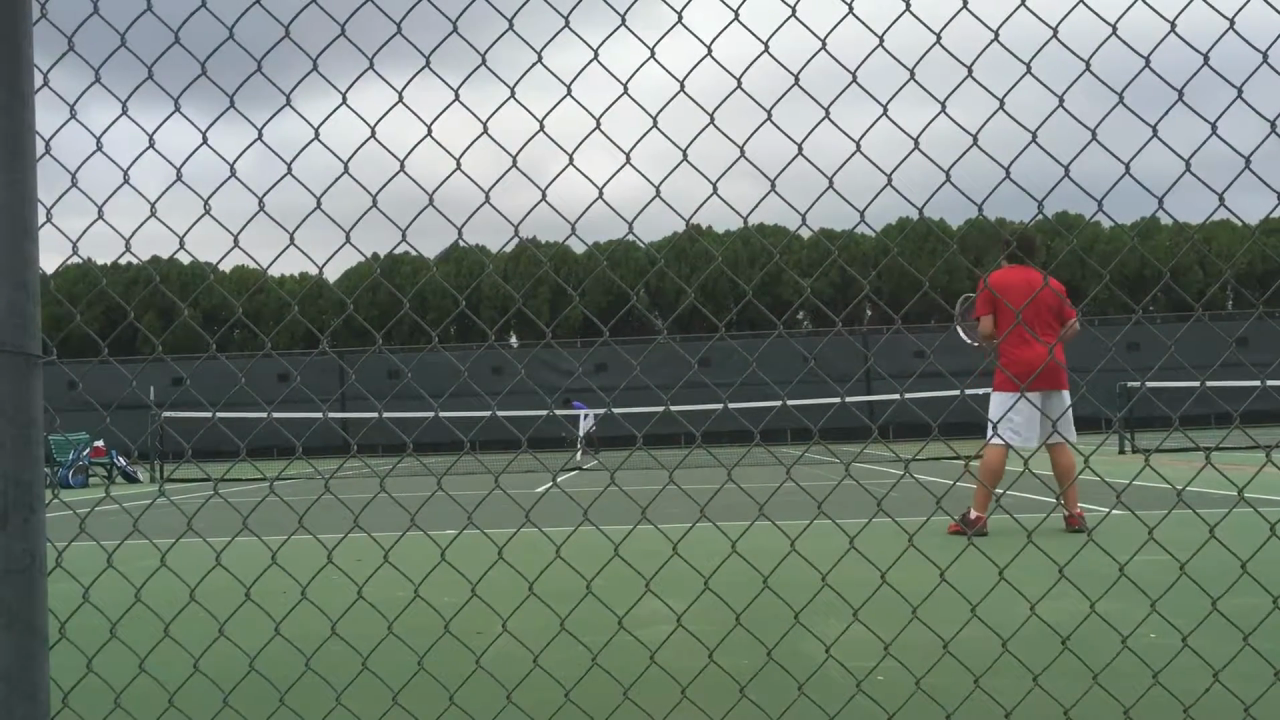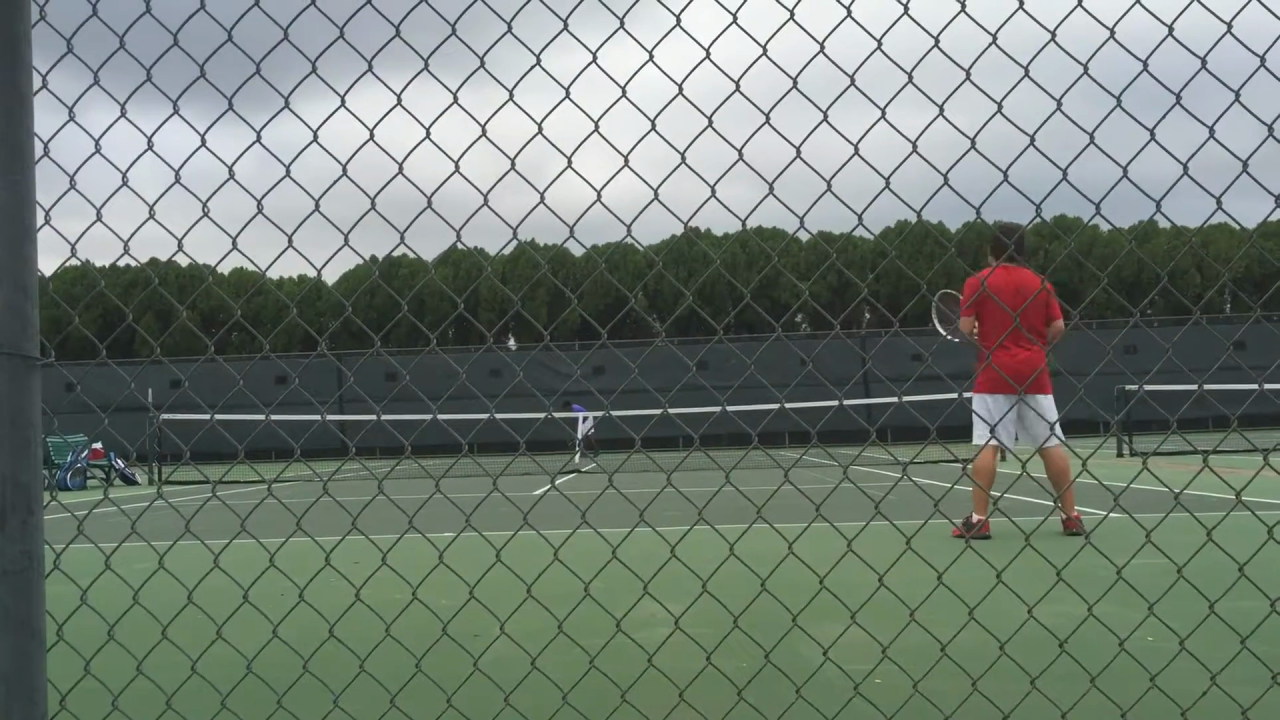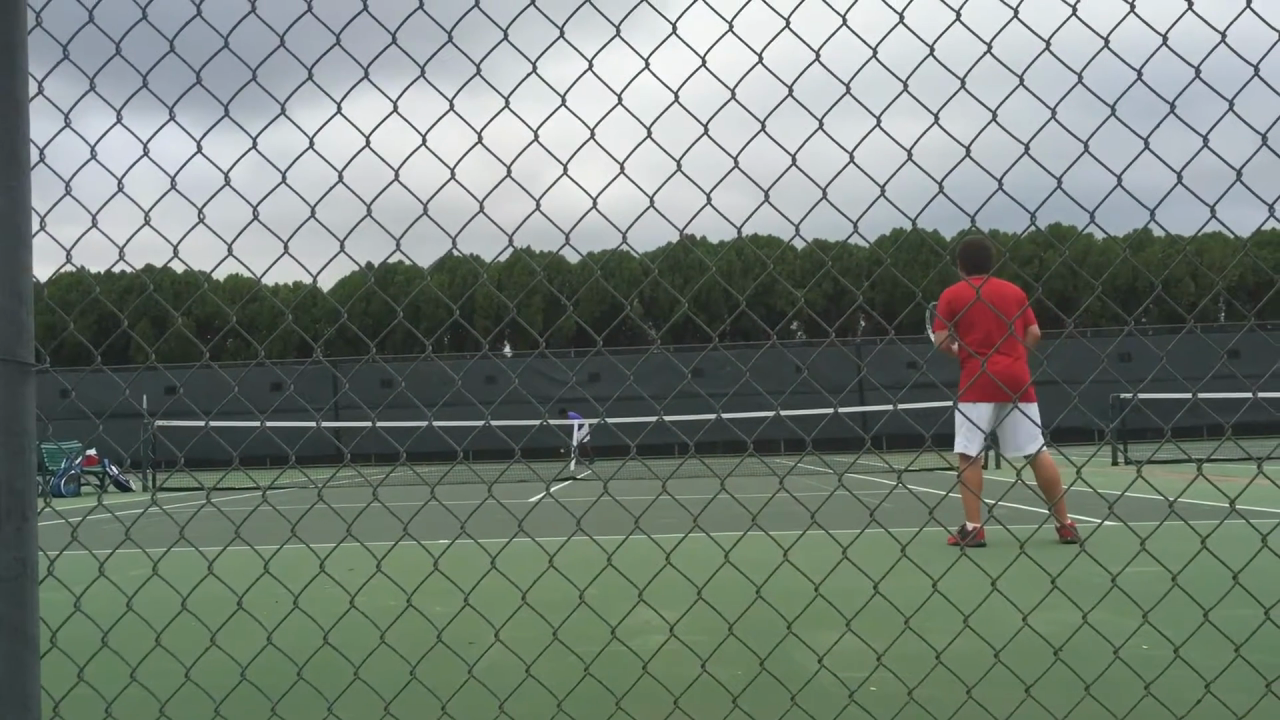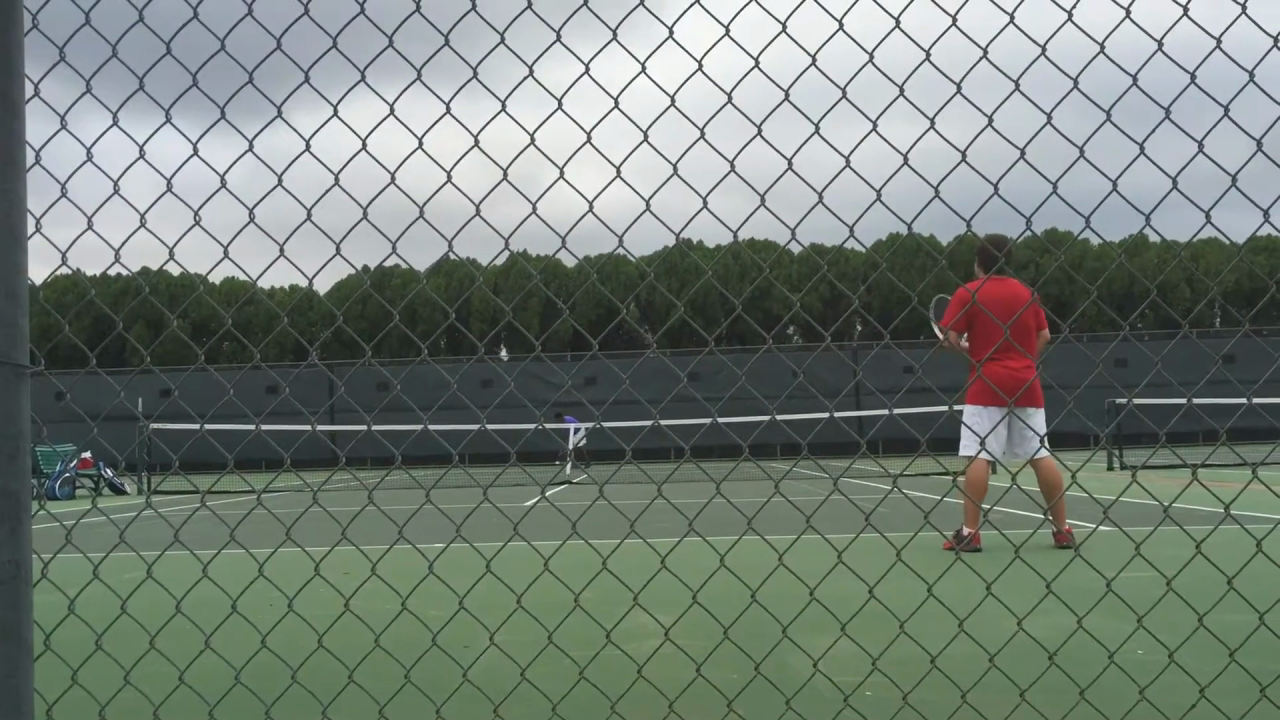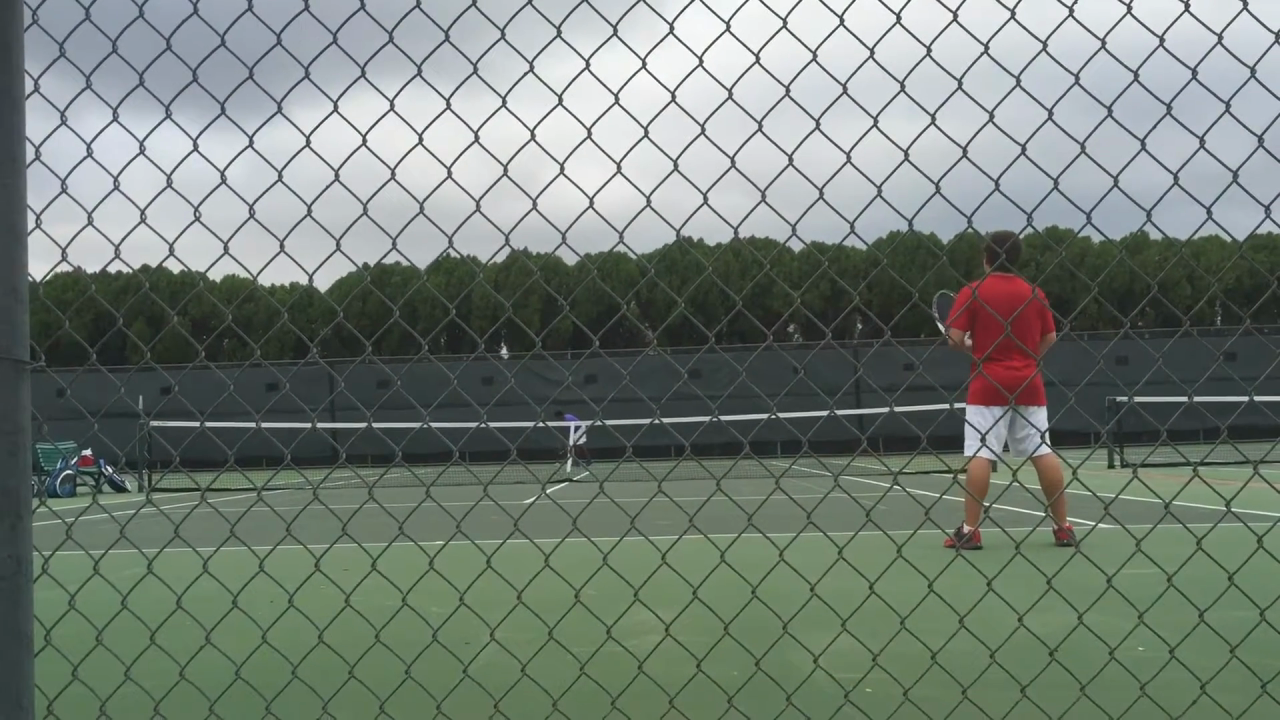
dt=0.4s
person 1, frame 1
left shoulder: (991, 282)
right shoulder: (1052, 283)
left elbow: (986, 331)
right elbow: (1073, 327)
left wrist: (994, 341)
left hip: (1014, 371)
right hip: (1052, 369)
left knee: (997, 442)
right knee: (1059, 441)
left ankle: (977, 515)
right ankle: (1073, 513)
person 1, frame 2
left shoulder: (977, 282)
right shoulder: (1040, 283)
left elbow: (966, 329)
right elbow: (1057, 328)
left hip: (994, 375)
right hip: (1034, 373)
left knee: (986, 445)
right knee: (1050, 444)
left ankle: (979, 519)
right ankle: (1070, 516)
person 1, frame 3
left shoulder: (952, 295)
right shoulder: (1014, 291)
left elbow: (942, 343)
right elbow: (1034, 334)
left hip: (978, 383)
right hip: (1018, 380)
left knee: (969, 454)
right knee: (1037, 452)
left ankle: (973, 527)
right ankle: (1065, 523)
person 1, frame 4
left shoulder: (967, 294)
right shoulder: (1028, 293)
left elbow: (949, 339)
right elbow: (1044, 336)
left hip: (987, 386)
right hip: (1026, 384)
left knee: (978, 457)
right knee: (1041, 455)
left ankle: (970, 532)
right ankle: (1062, 529)
person 1, frame 5
left shoulder: (972, 292)
right shoulder: (1034, 293)
left elbow: (955, 338)
right elbow: (1050, 339)
left hip: (987, 385)
right hip: (1028, 384)
left knee: (980, 454)
right knee: (1043, 452)
left ankle: (970, 530)
right ankle: (1063, 527)
